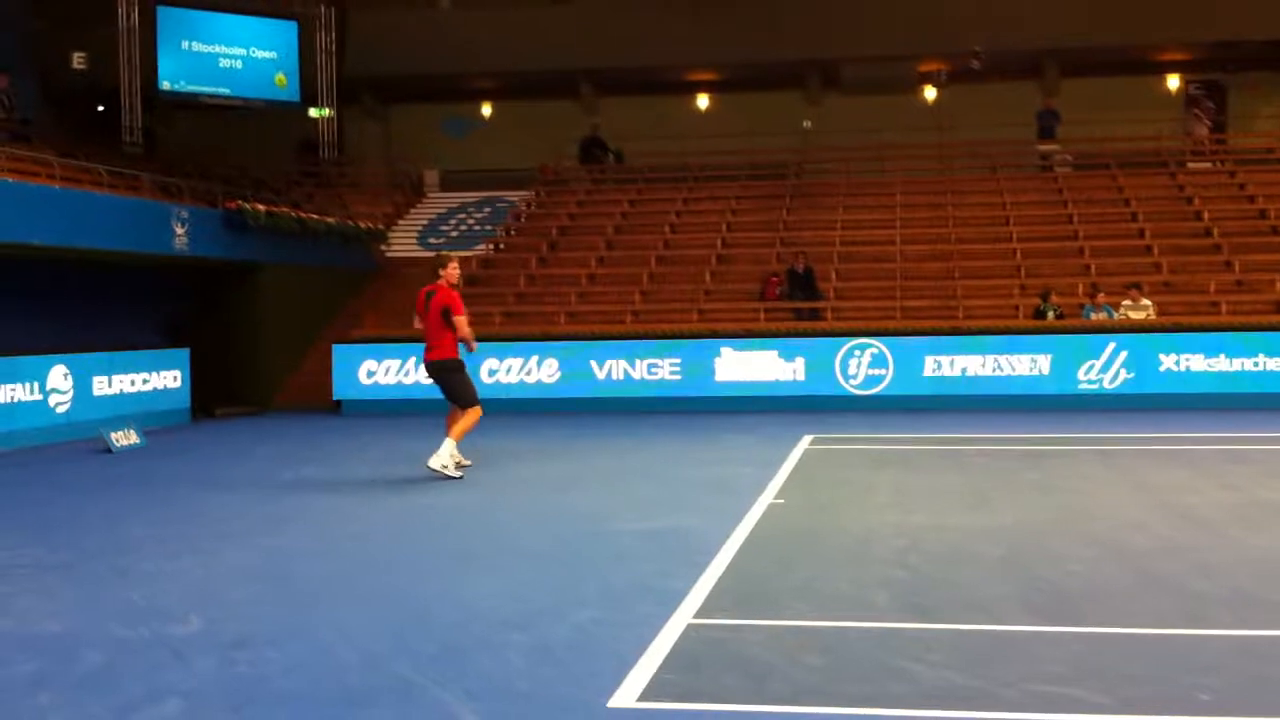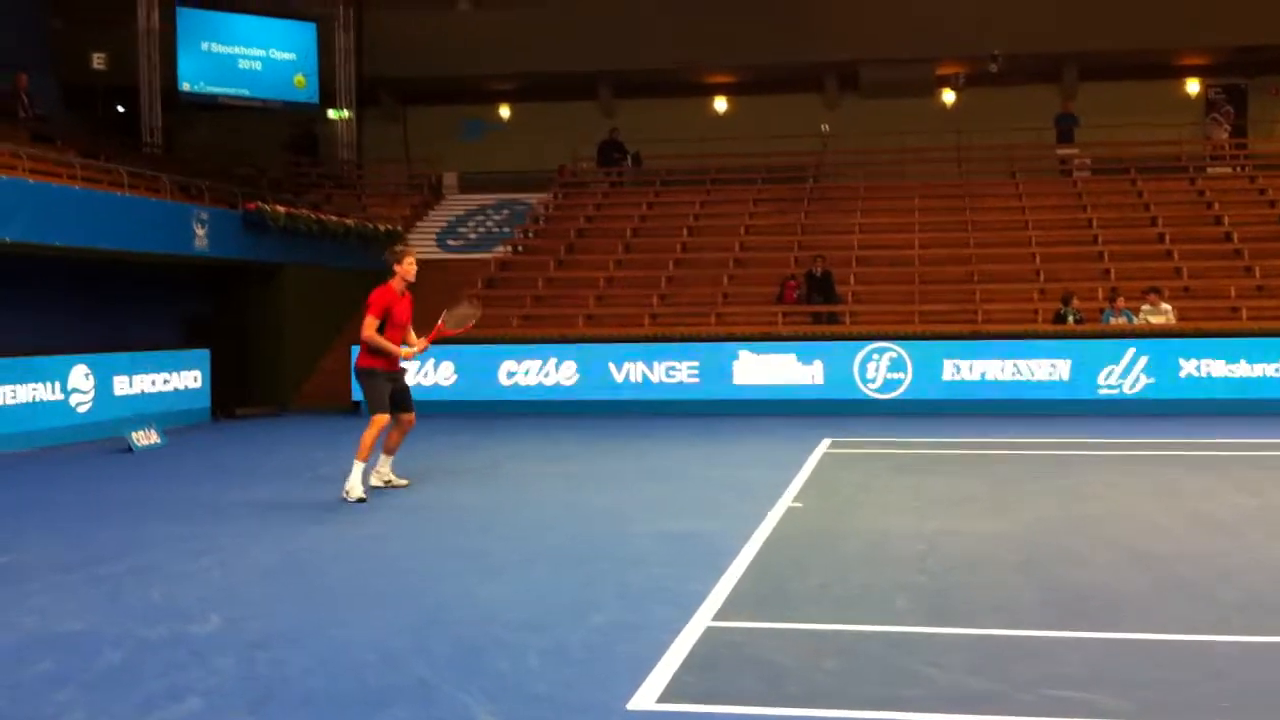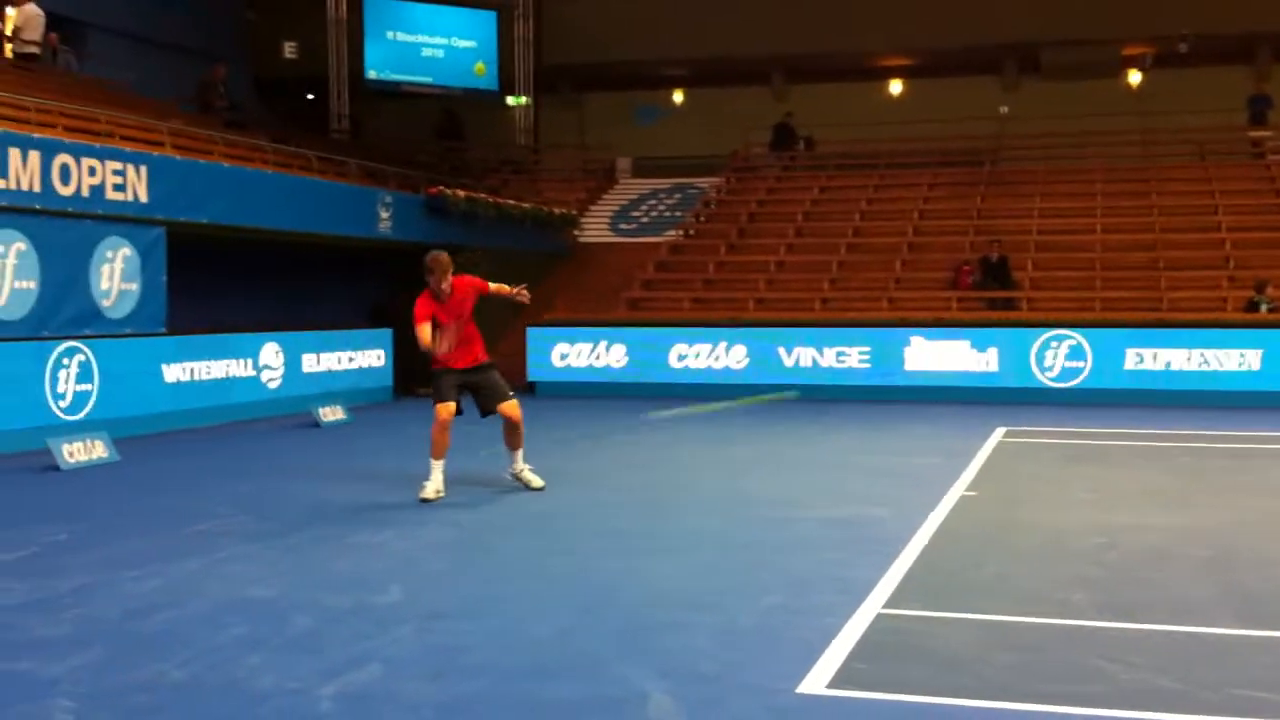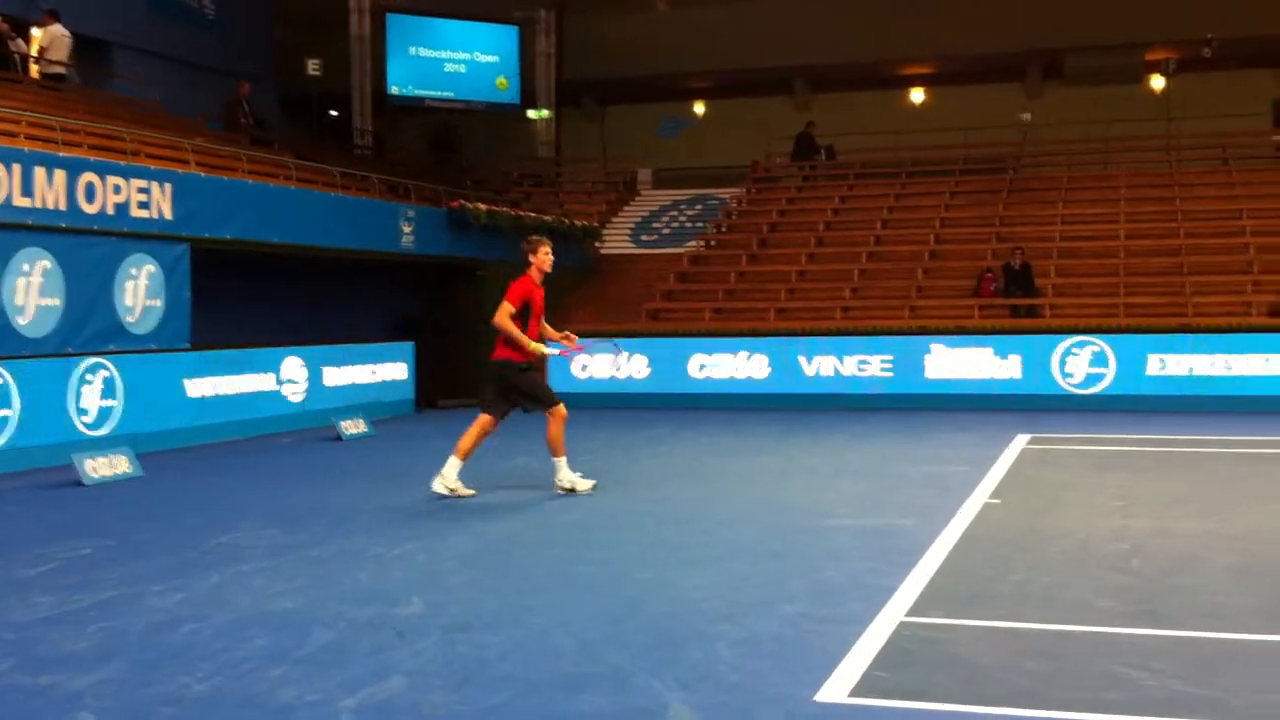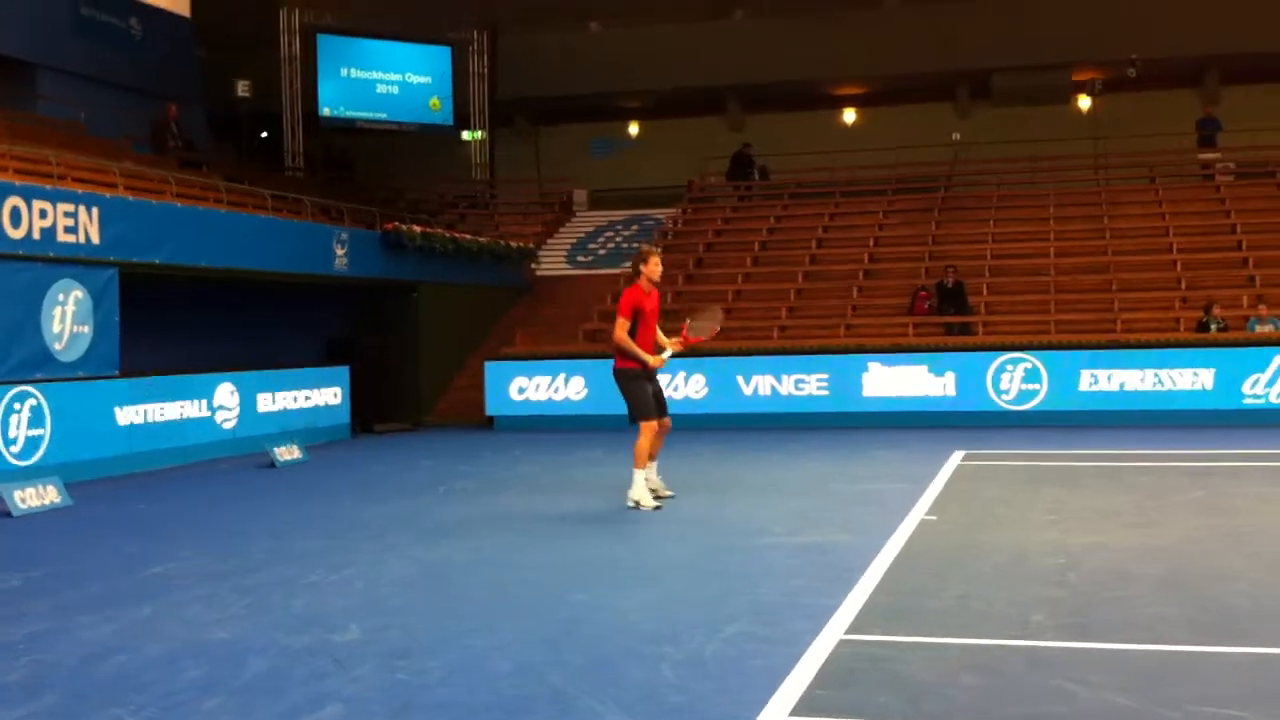
dt=1s
person 1, frame 1
left shoulder: (424, 293)
right shoulder: (451, 296)
left elbow: (418, 323)
right elbow: (464, 332)
right wrist: (472, 342)
left hip: (431, 360)
right hip: (447, 361)
left knee: (457, 405)
right knee: (474, 411)
left ankle: (452, 455)
right ankle: (441, 458)
person 1, frame 2
left shoulder: (407, 297)
right shoulder: (381, 296)
right elbow: (367, 334)
left wrist: (416, 343)
right wrist: (396, 350)
left hip: (393, 370)
right hip: (372, 369)
left knee: (407, 419)
right knee: (381, 420)
left ankle: (382, 471)
right ankle: (353, 481)
person 1, frame 3
left shoulder: (468, 284)
right shoulder: (423, 305)
left elbow: (494, 287)
right elbow: (424, 342)
left wrist: (512, 293)
right wrist: (437, 347)
left hip: (479, 365)
right hip: (446, 370)
left knee: (513, 415)
right knee: (444, 416)
left ankle: (518, 467)
right ankle: (436, 480)
person 1, frame 4
left shoulder: (538, 287)
right shoulder: (522, 286)
right elbow: (499, 320)
left wrist: (559, 336)
right wrist: (528, 344)
left hip: (505, 363)
right hip: (514, 364)
left knee: (487, 421)
right knee: (558, 412)
left ankle: (447, 477)
right ankle: (564, 477)
person 1, frame 5
left shoulder: (654, 293)
right shoulder: (631, 296)
right elbow: (619, 336)
left wrist: (665, 342)
right wrist: (647, 358)
left hip: (647, 370)
right hip: (629, 370)
left knee: (664, 424)
right knee: (649, 426)
left ankle: (649, 478)
right ankle: (637, 491)
